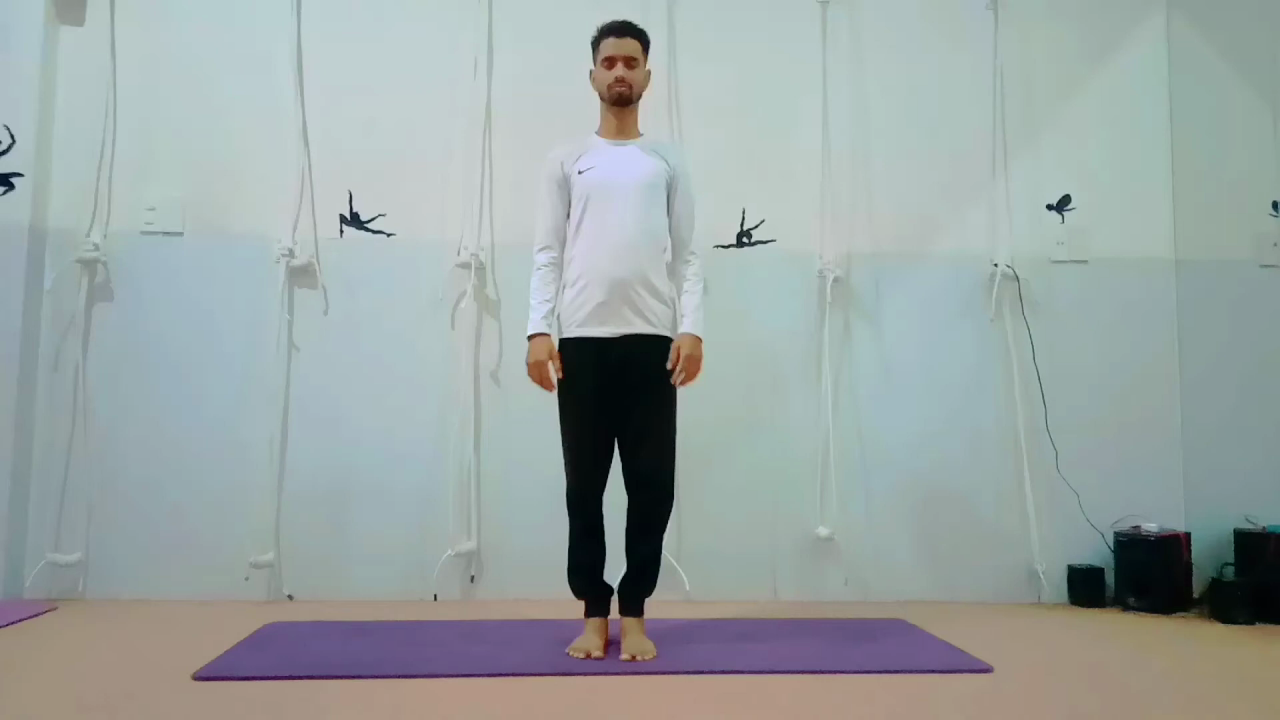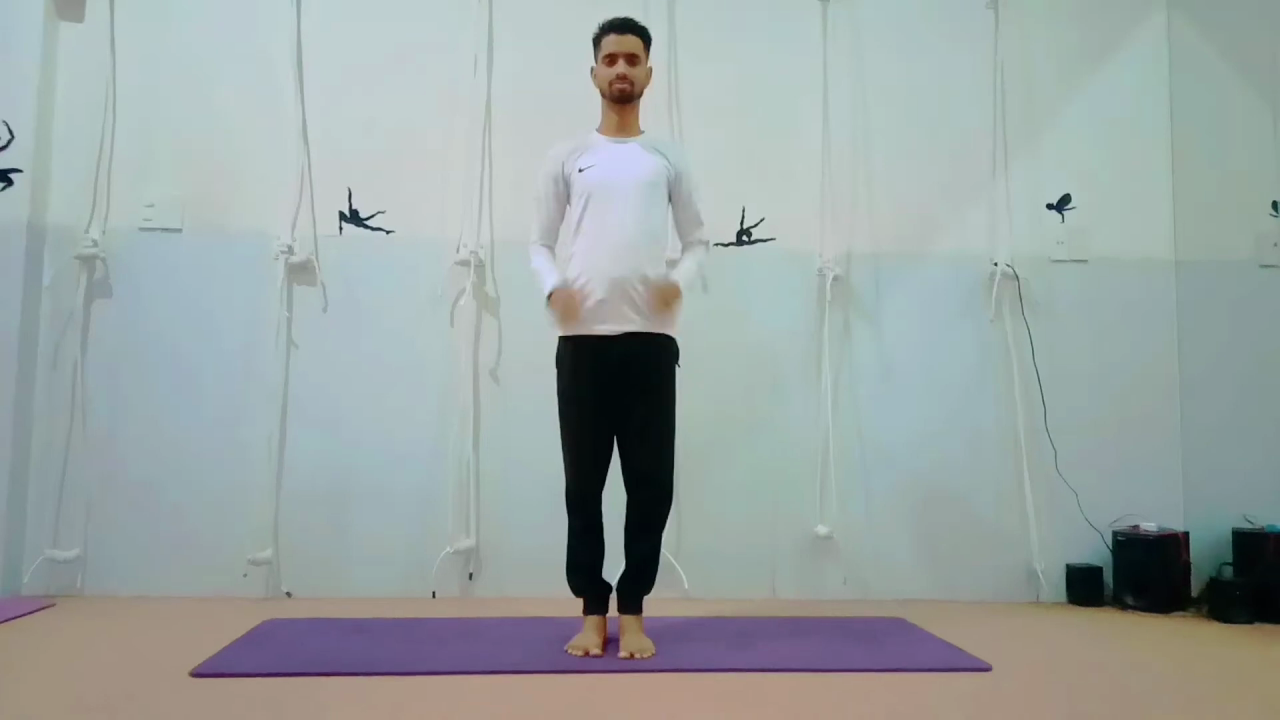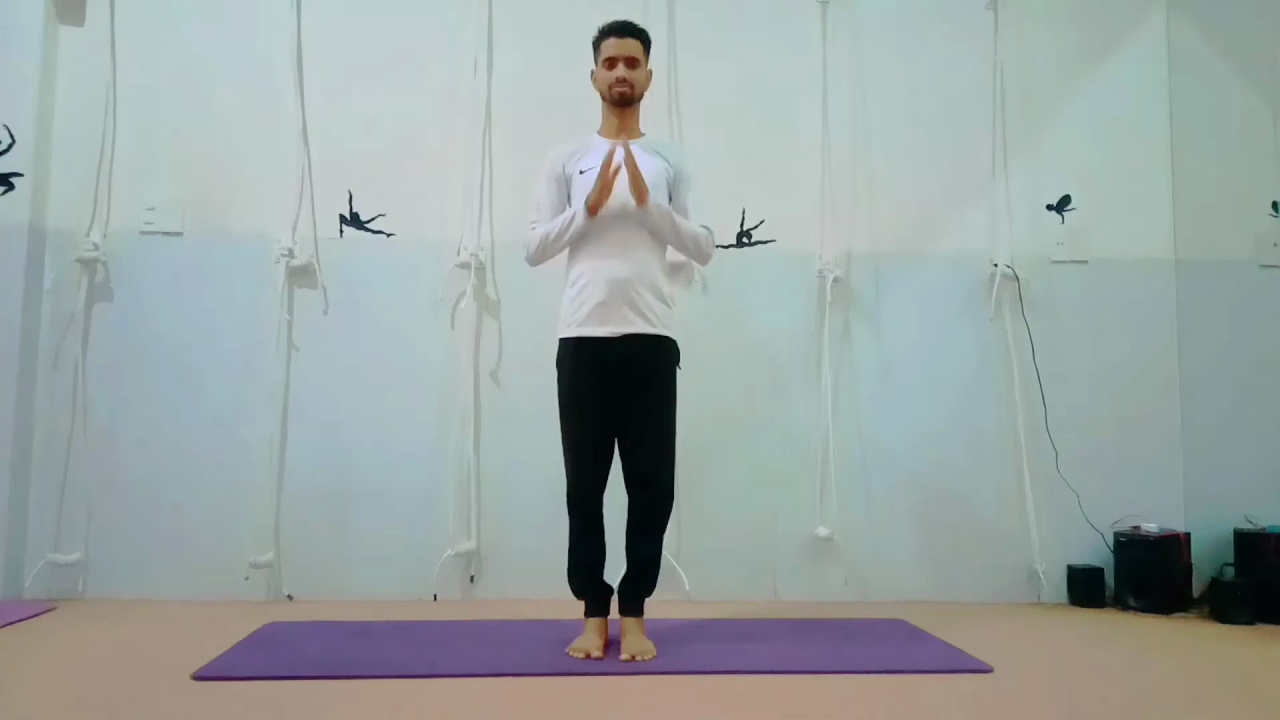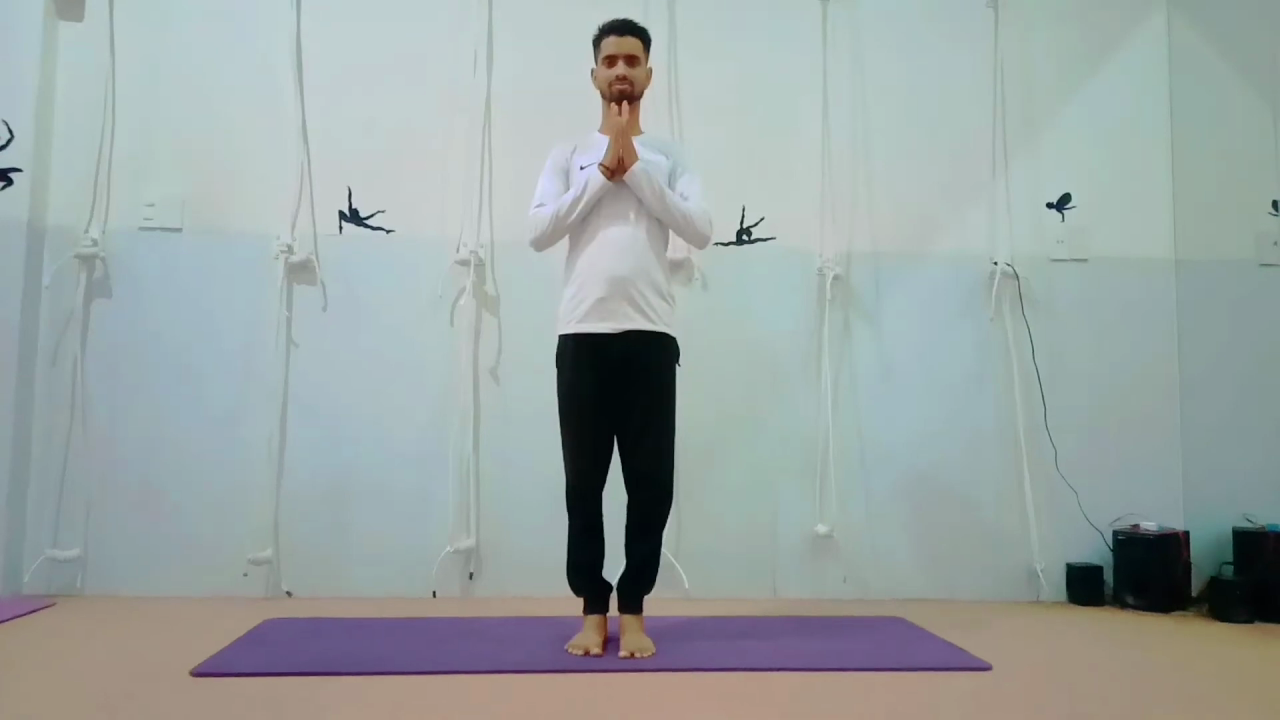
dt=0.2s
person 1, frame 1
left shoulder: (669, 160)
right shoulder: (567, 160)
left elbow: (687, 255)
right elbow: (547, 253)
left wrist: (691, 326)
right wrist: (540, 330)
left hip: (652, 340)
right hip: (582, 340)
left knee: (652, 484)
right knee: (585, 485)
left ankle: (633, 612)
right ankle: (594, 611)
person 1, frame 2
left shoulder: (670, 159)
right shoulder: (566, 158)
left elbow: (697, 241)
right elbow: (539, 244)
left wrist: (679, 278)
right wrist: (554, 286)
left hip: (650, 338)
right hip: (583, 338)
left knee: (650, 482)
right knee: (583, 483)
left ankle: (631, 611)
right ankle: (592, 610)
person 1, frame 3
left shoulder: (669, 160)
right shoulder: (567, 159)
left elbow: (703, 246)
right elbow: (534, 245)
left wrist: (650, 205)
right wrist: (586, 209)
left hip: (651, 339)
right hip: (583, 339)
left knee: (651, 484)
right knee: (585, 485)
left ankle: (633, 614)
right ankle: (593, 614)
person 1, frame 4
left shoulder: (669, 156)
right shoulder: (568, 156)
left elbow: (701, 231)
right elbow: (539, 232)
left wrist: (636, 171)
right wrist: (602, 173)
left hip: (650, 336)
right hip: (582, 335)
left knee: (650, 481)
right knee: (584, 481)
left ankle: (632, 610)
right ankle: (592, 610)
